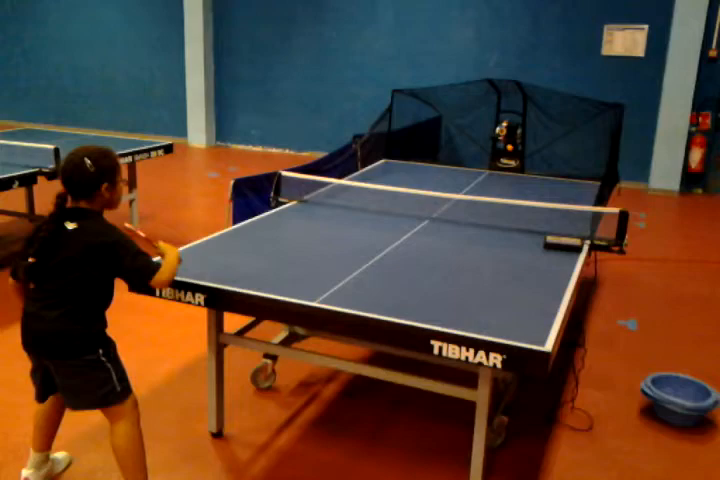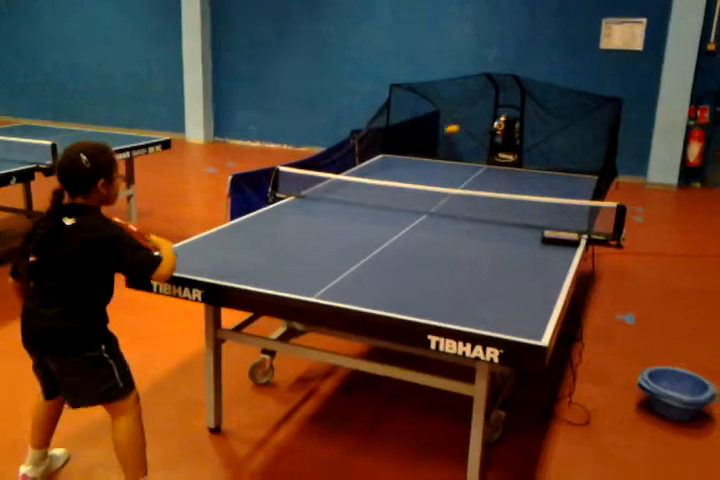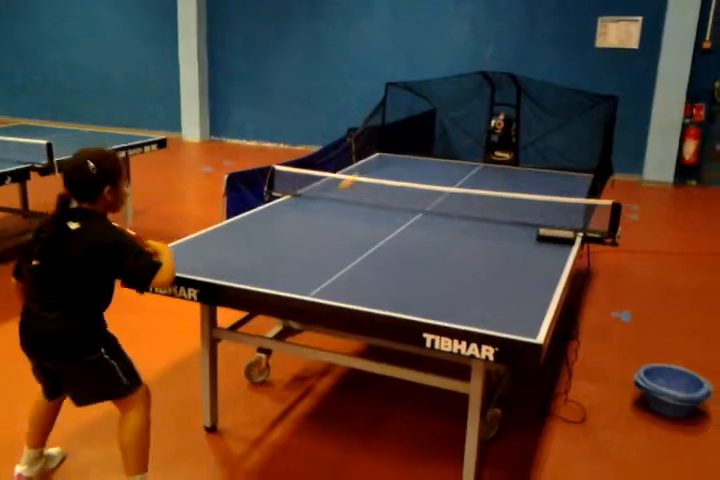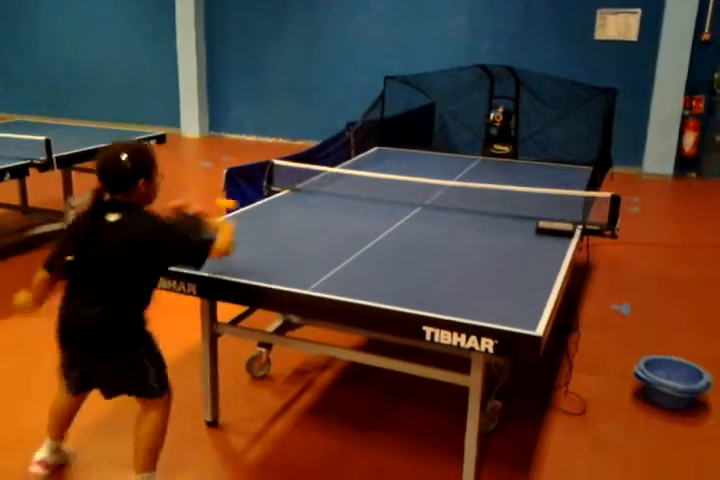
dt=0.2s
person 1, frame 1
left shoulder: (46, 227)
right shoulder: (108, 238)
left elbow: (18, 280)
right elbow: (160, 278)
right wrist: (172, 254)
left hip: (35, 334)
right hip: (79, 340)
left knee: (54, 393)
right knee: (123, 410)
person 1, frame 2
left shoulder: (44, 224)
right shoulder: (107, 233)
left elbow: (17, 279)
right elbow: (162, 272)
right wrist: (166, 246)
left hip: (35, 331)
right hip: (79, 337)
left knee: (54, 391)
right knee: (125, 406)
person 1, frame 3
left shoulder: (51, 227)
right shoulder: (111, 239)
left elbow: (20, 280)
right elbow: (161, 280)
right wrist: (163, 251)
left hip: (34, 333)
right hip: (79, 340)
left knee: (53, 391)
right knee: (135, 400)
person 1, frame 4
left shoulder: (85, 222)
right shoulder: (155, 229)
left elbow: (50, 273)
right elbow: (219, 248)
left wrist: (32, 298)
right wrist: (222, 228)
left hip: (73, 329)
right hip: (120, 335)
left knee: (74, 388)
right knee: (156, 401)
